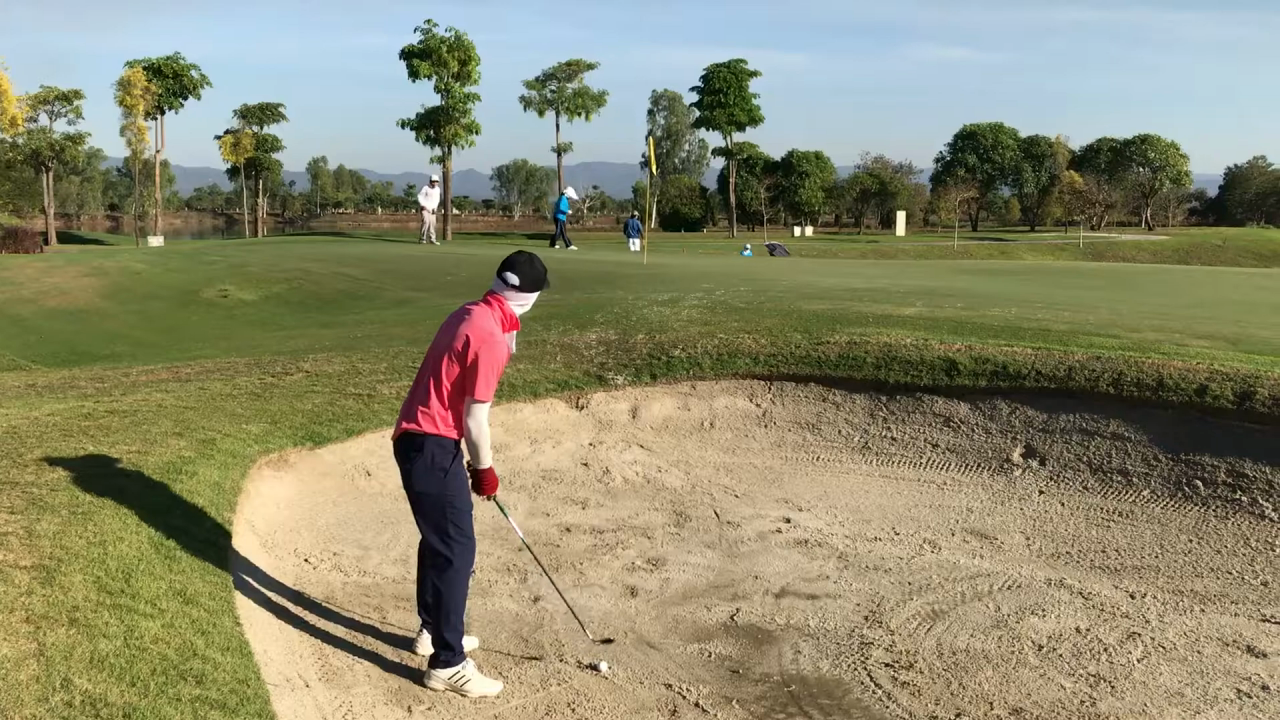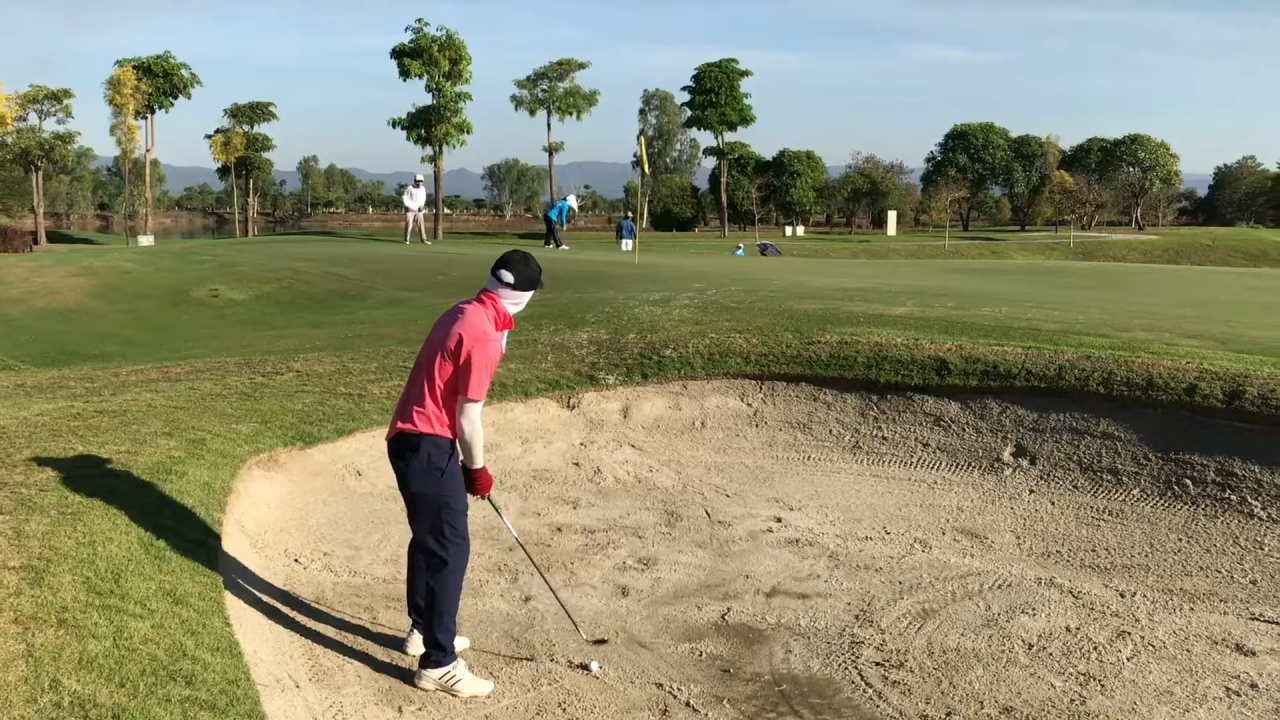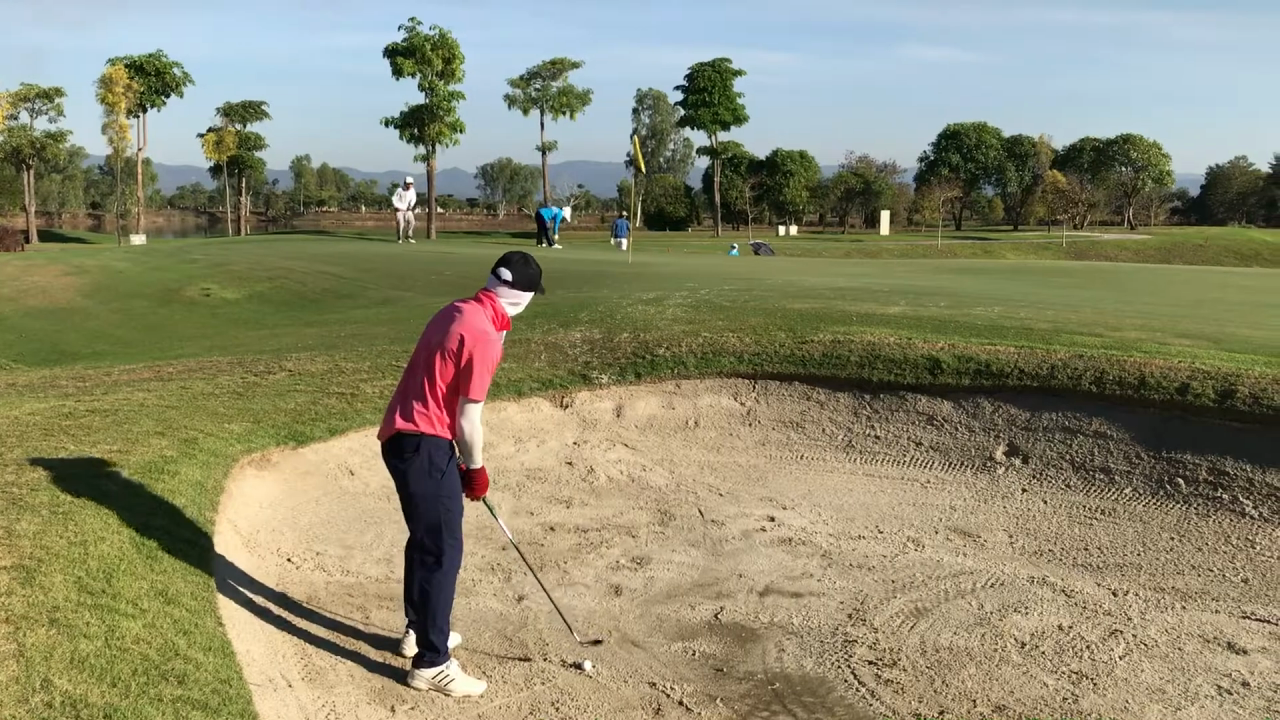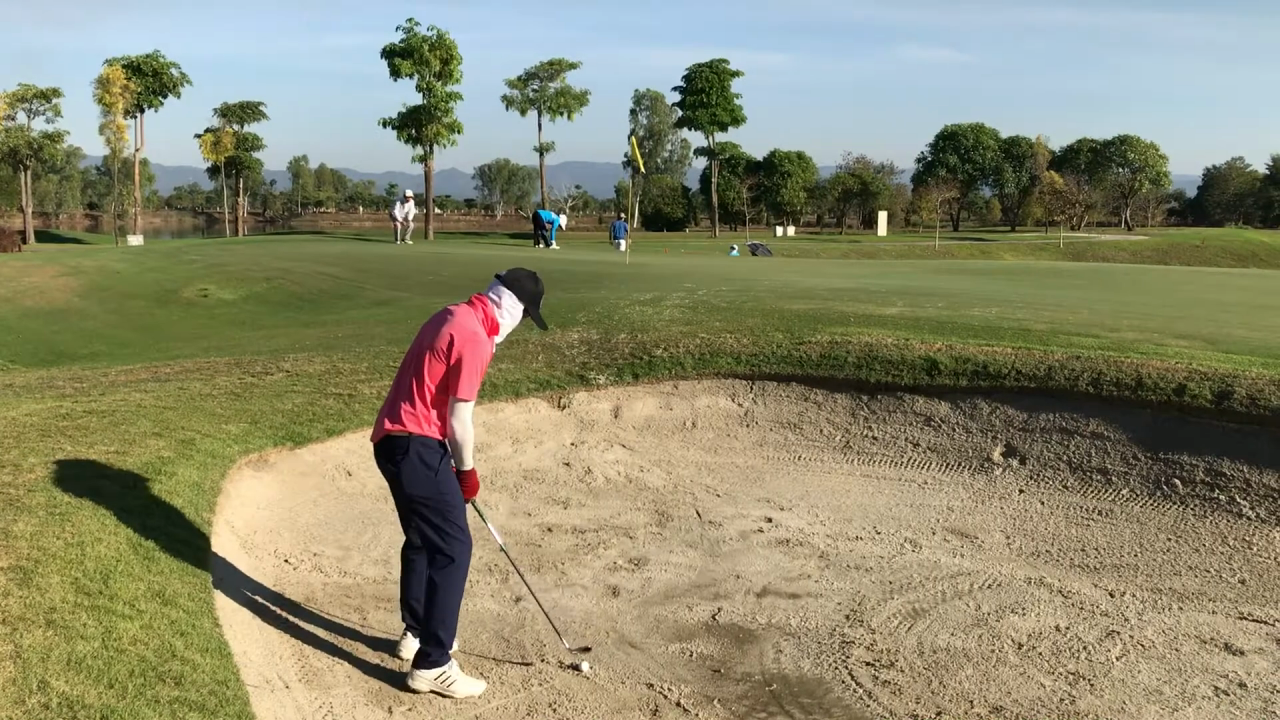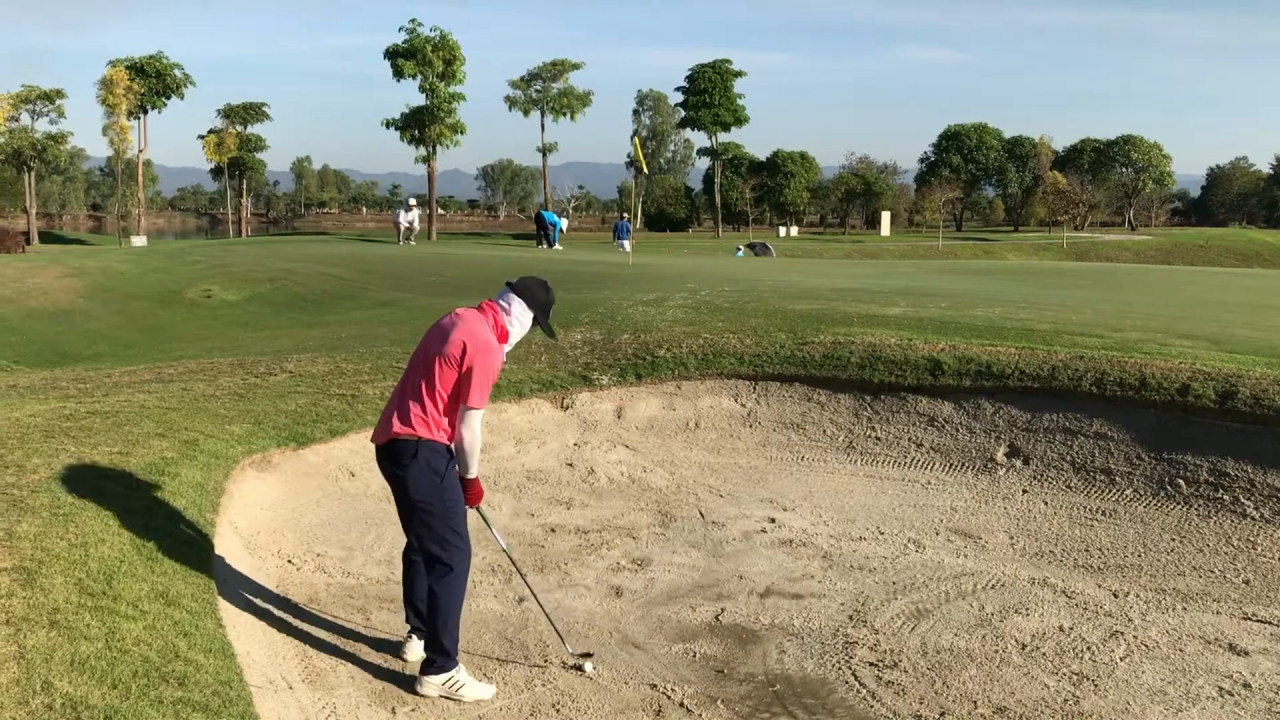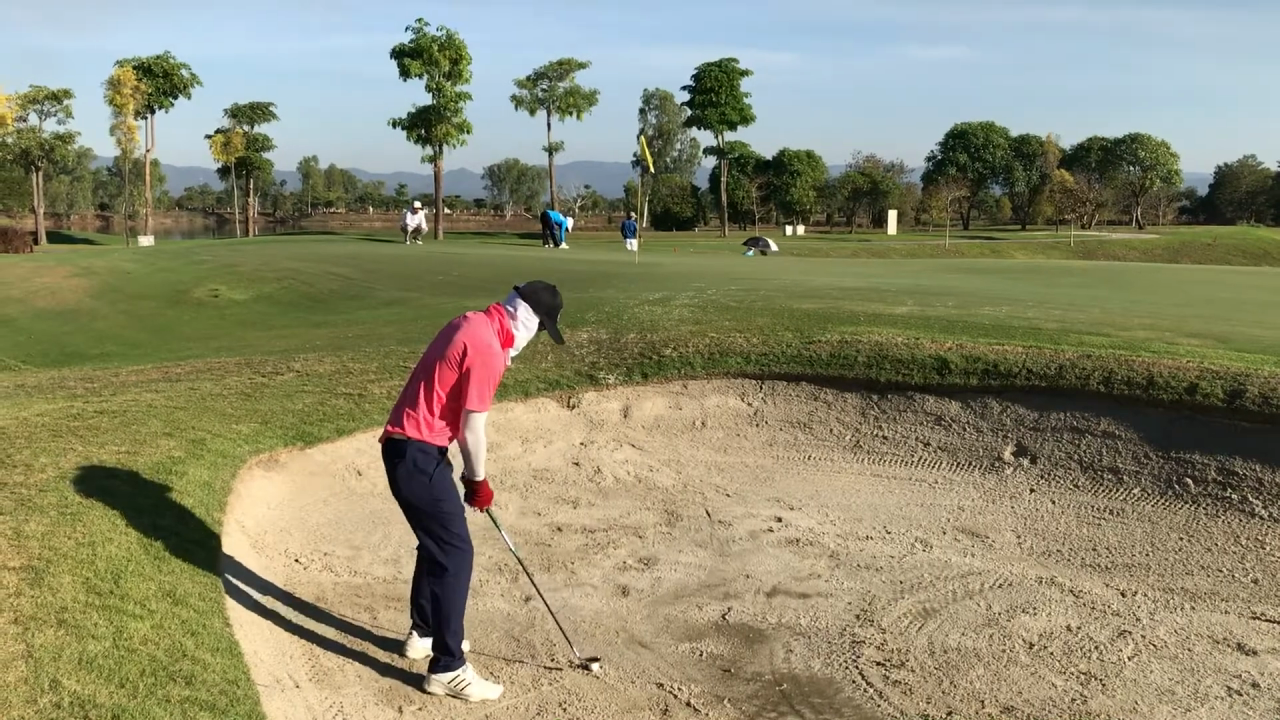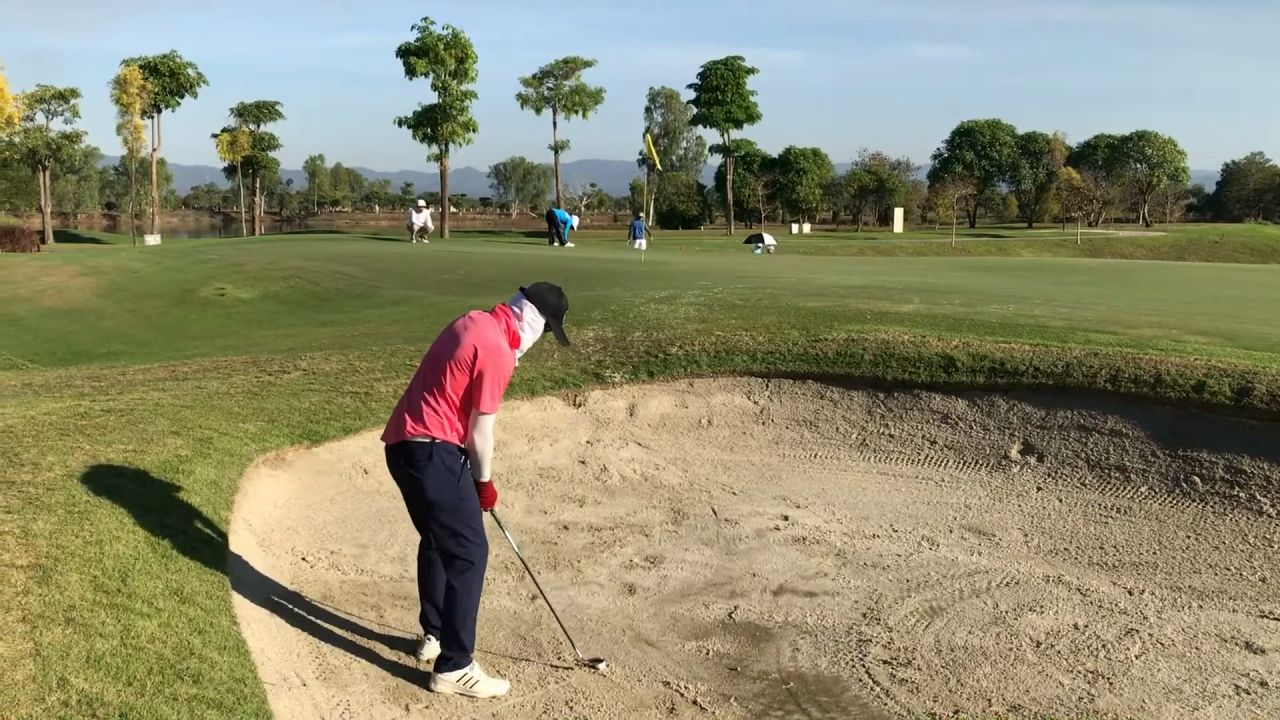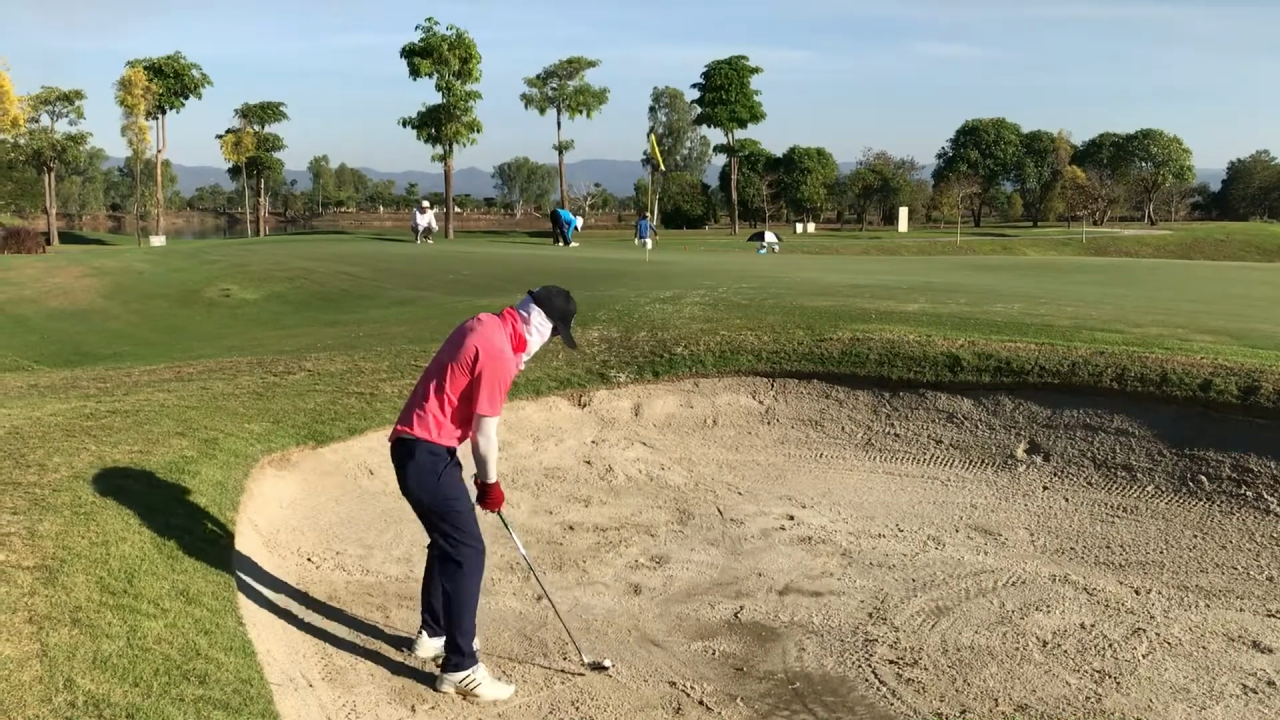
dt=0.3s
person 1, frame 1
left shoulder: (470, 314)
right shoulder: (490, 338)
right elbow: (475, 419)
left wrist: (477, 464)
right wrist: (485, 470)
left hip: (417, 439)
right hip: (433, 447)
left knee: (439, 540)
right knee: (456, 551)
left ankle: (434, 630)
right ankle: (447, 664)
person 1, frame 2
left shoulder: (462, 313)
right shoulder: (483, 337)
right elbow: (467, 417)
left wrist: (469, 464)
right wrist: (478, 469)
left hip: (410, 438)
right hip: (428, 446)
left knee: (430, 540)
right knee: (450, 551)
left ankle: (423, 630)
right ankle: (438, 664)
person 1, frame 3
left shoulder: (456, 311)
right shoulder: (484, 337)
right elbow: (468, 418)
left wrist: (464, 462)
right wrist: (475, 469)
left hip: (399, 437)
right hip: (425, 446)
left knee: (424, 540)
right knee: (443, 553)
left ankle: (419, 631)
right ankle: (430, 663)
person 1, frame 4
left shoulder: (452, 315)
right shoulder: (474, 337)
right elbow: (458, 418)
left wrist: (456, 466)
right wrist: (466, 471)
left hip: (393, 440)
right hip: (417, 447)
left knee: (422, 542)
right knee: (453, 549)
left ankle: (416, 633)
right ankle: (432, 664)
person 1, frame 5
left shoulder: (458, 319)
right shoulder: (486, 346)
right elbow: (467, 426)
left wrist: (460, 473)
right wrist: (470, 479)
left hip: (393, 443)
right hip: (422, 451)
left knee: (422, 544)
right knee: (451, 557)
left ankle: (420, 635)
right ankle: (439, 670)
person 1, frame 6
left shoulder: (470, 322)
right shoulder: (488, 349)
right elbow: (471, 429)
left wrist: (471, 475)
right wrist: (478, 481)
left hip: (403, 444)
right hip: (419, 453)
left knee: (436, 543)
right knee: (454, 556)
left ankle: (423, 633)
right ankle: (446, 669)
person 1, frame 7
left shoulder: (473, 321)
right shoulder: (497, 351)
right elbow: (480, 429)
left wrist: (474, 474)
right wrist: (484, 482)
left hip: (402, 444)
right hip: (432, 452)
left knee: (437, 543)
right knee: (469, 552)
left ankle: (435, 635)
right ankle: (454, 667)
person 1, frame 8
left shoulder: (483, 324)
right shoulder: (499, 354)
right elbow: (483, 431)
right wrist: (490, 483)
left hip: (413, 445)
right hip: (427, 453)
left knee: (447, 541)
right knee: (467, 553)
left ankle: (433, 633)
right ankle: (459, 669)
